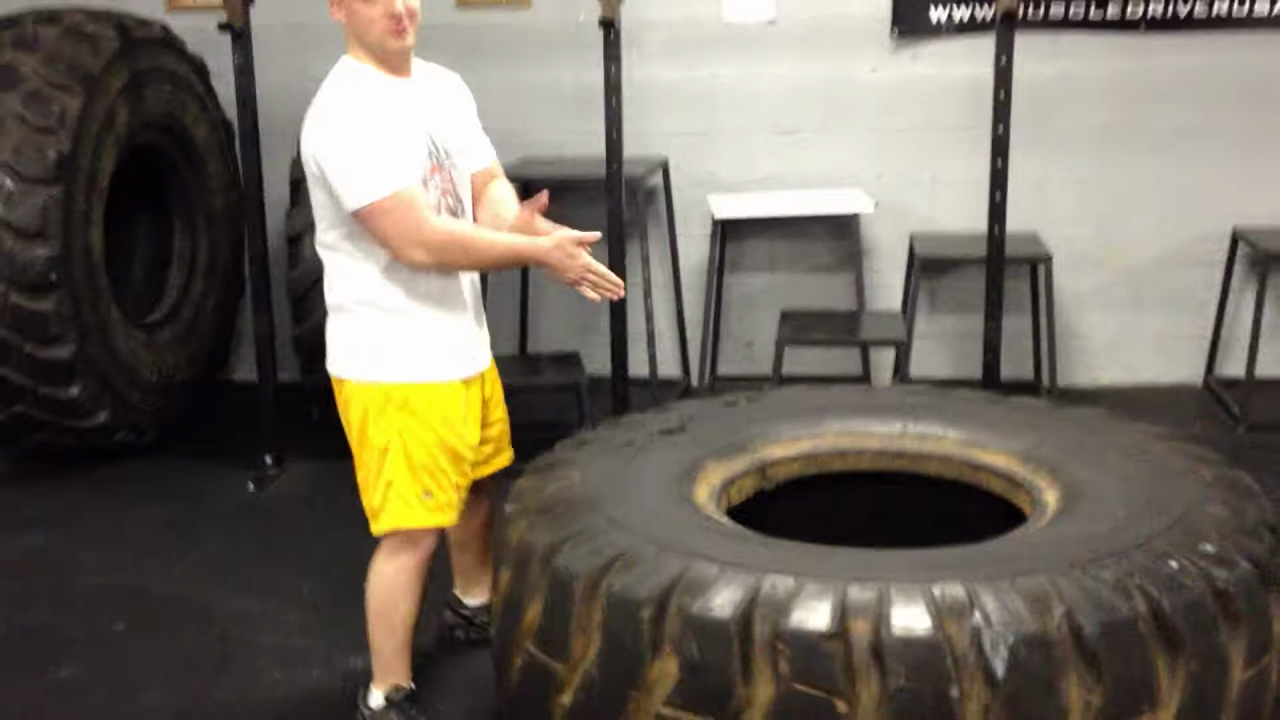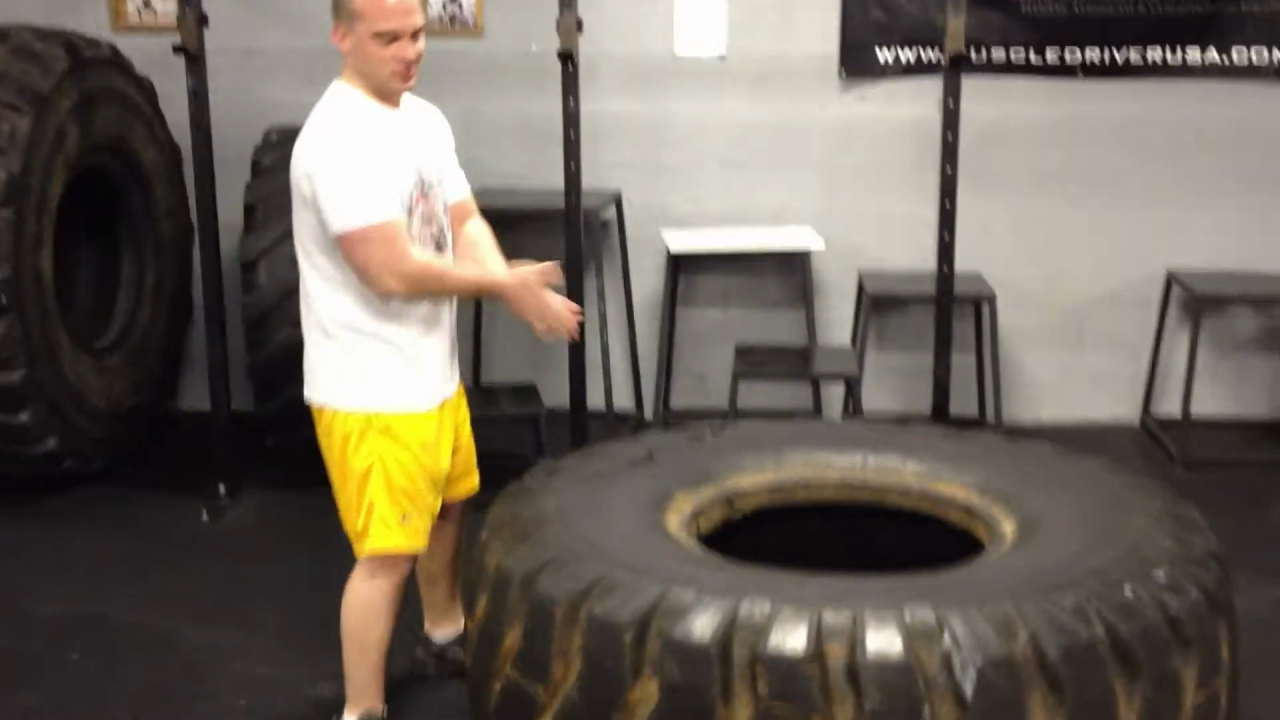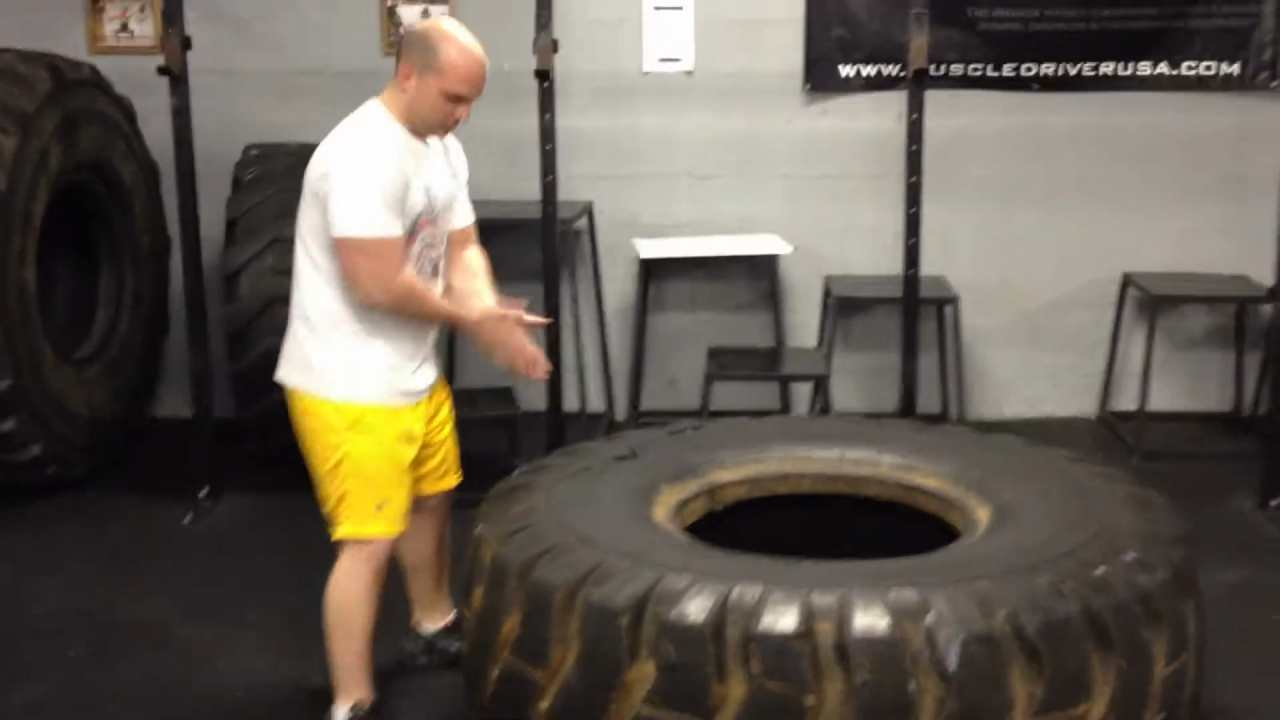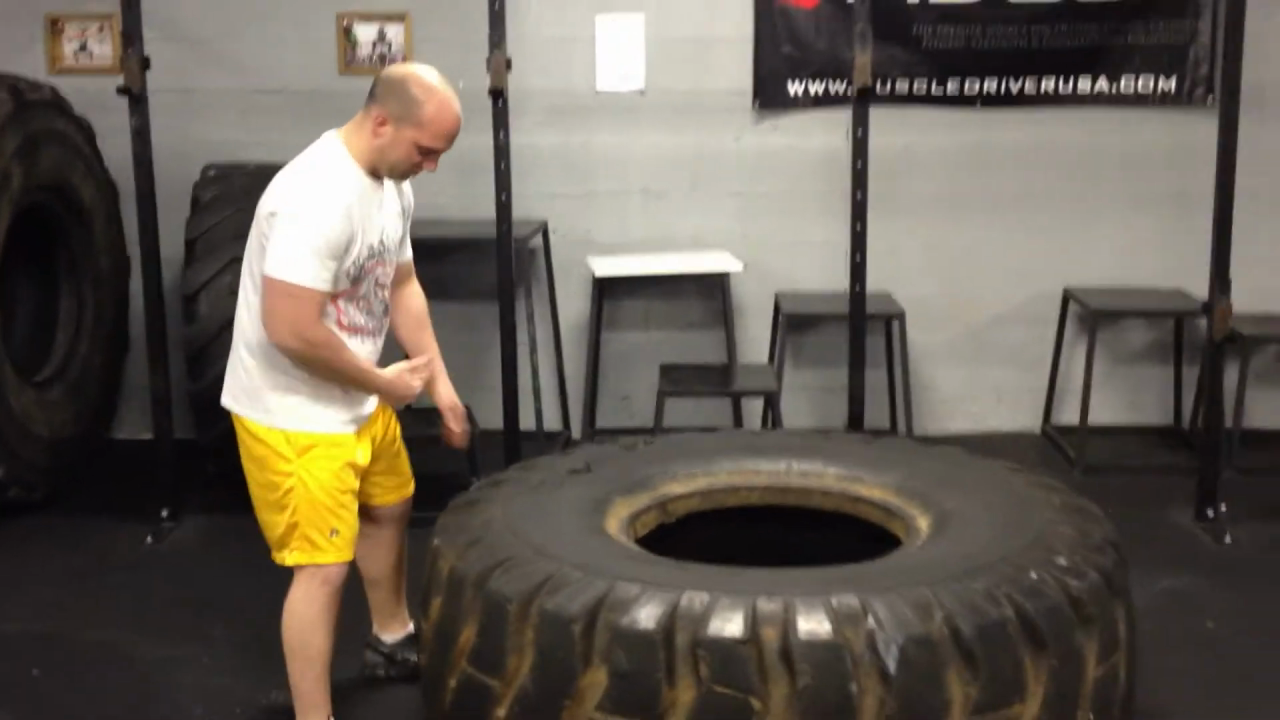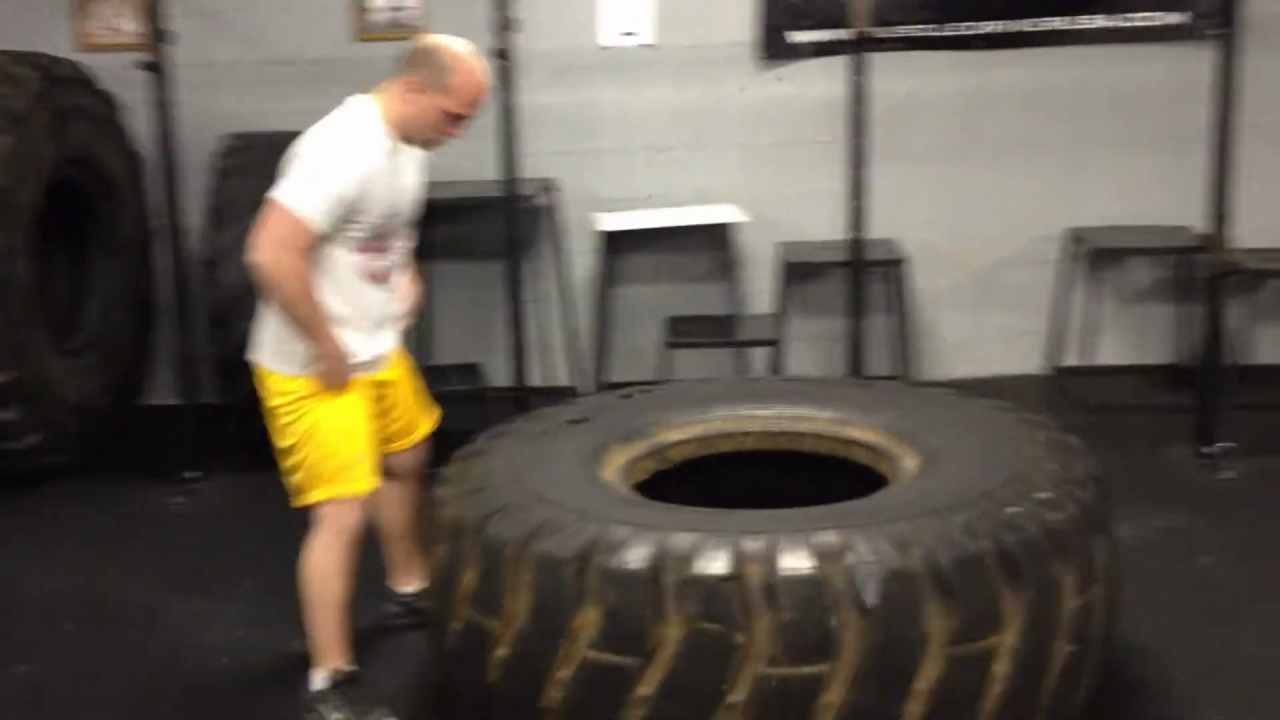
dt=0.3s
person 1, frame 1
left shoulder: (444, 87)
right shoulder: (347, 113)
left elbow: (487, 189)
right elbow: (419, 241)
left wrist: (523, 225)
right wrist: (536, 251)
left hip: (462, 341)
right hip: (394, 364)
left knee: (476, 484)
right knee: (411, 534)
left ankle: (474, 599)
person 1, frame 2
left shoulder: (424, 121)
right shoulder: (340, 137)
left elbow: (463, 223)
right elbow: (394, 272)
left wrist: (510, 277)
right wrist: (503, 287)
left hip: (432, 371)
right hip: (373, 391)
left knee: (445, 506)
right knee: (387, 555)
left ankle: (445, 633)
person 1, frame 3
left shoulder: (444, 150)
right shoulder: (363, 155)
left elbow: (462, 247)
right elbow: (381, 285)
left wrist: (488, 313)
right wrist: (471, 321)
left hip: (413, 372)
right hip: (349, 386)
left knee: (429, 499)
right knee: (371, 541)
left ankle: (433, 628)
person 1, frame 4
left shoulder: (390, 184)
right shoulder: (316, 197)
left elbow: (402, 283)
right elbow: (293, 329)
left wrist: (433, 373)
right wrist: (384, 381)
left hip: (357, 396)
right hip: (295, 414)
left knee: (388, 511)
right knee: (322, 568)
left ankle: (392, 639)
person 1, frame 5
left shoulder: (407, 144)
right shoulder: (343, 150)
right elbow: (271, 255)
left wrist: (406, 276)
right wrist: (325, 346)
left hip: (378, 349)
right hip: (312, 366)
left knee: (404, 465)
right knee: (343, 515)
left ankle: (408, 590)
